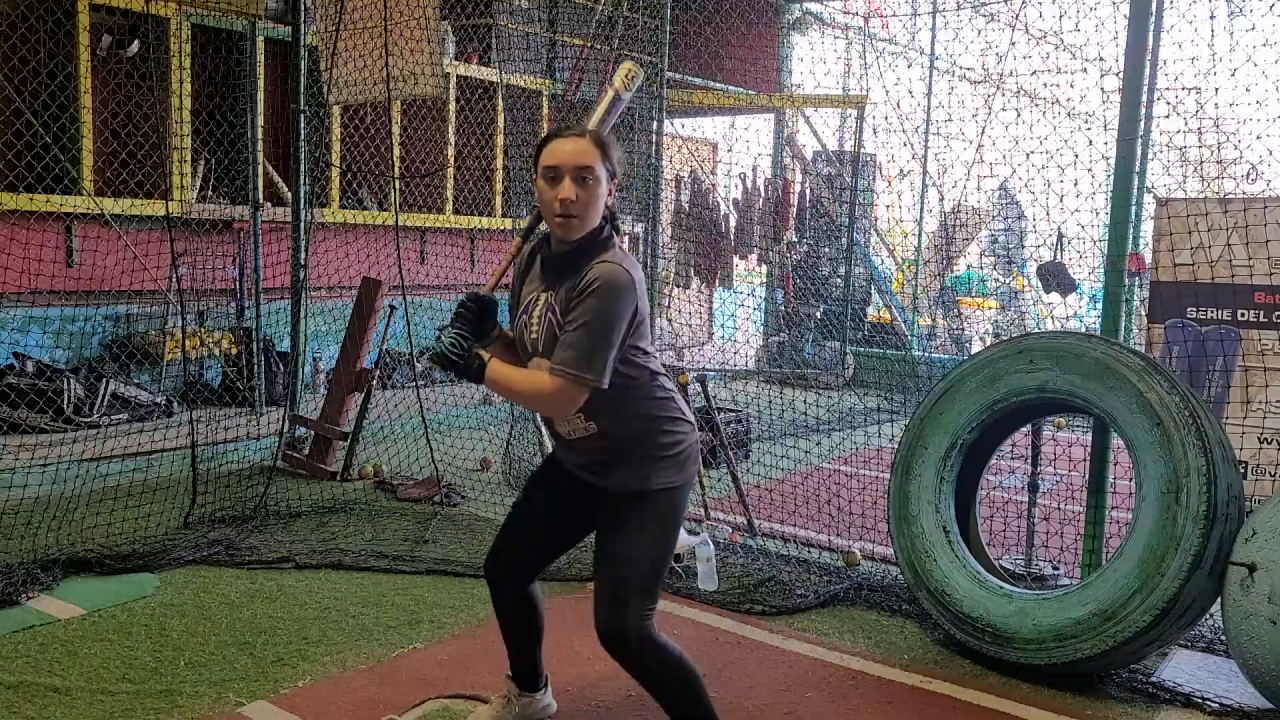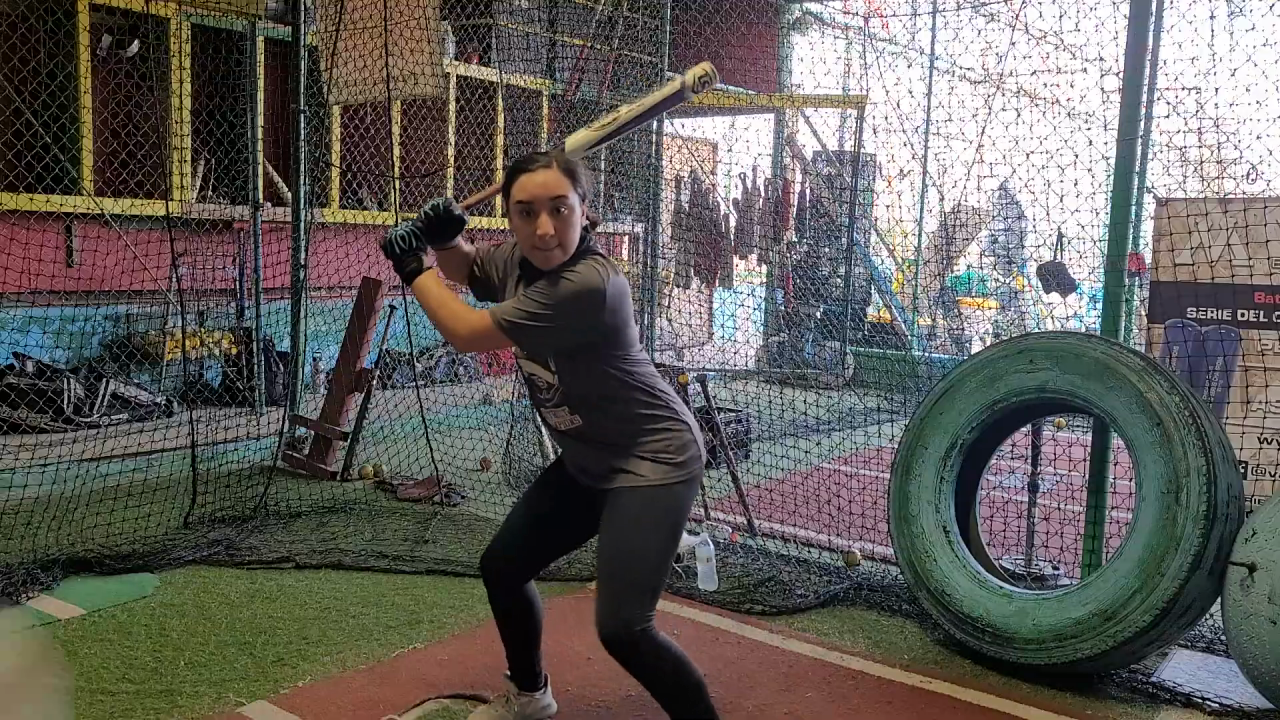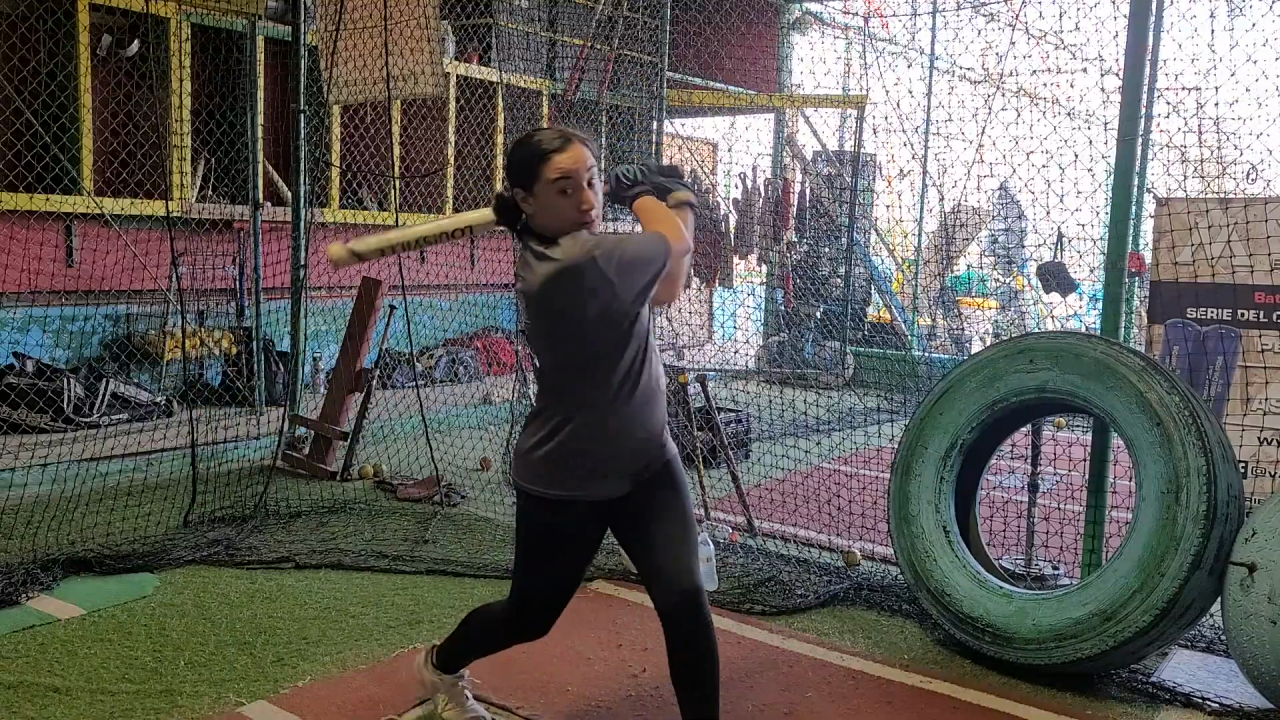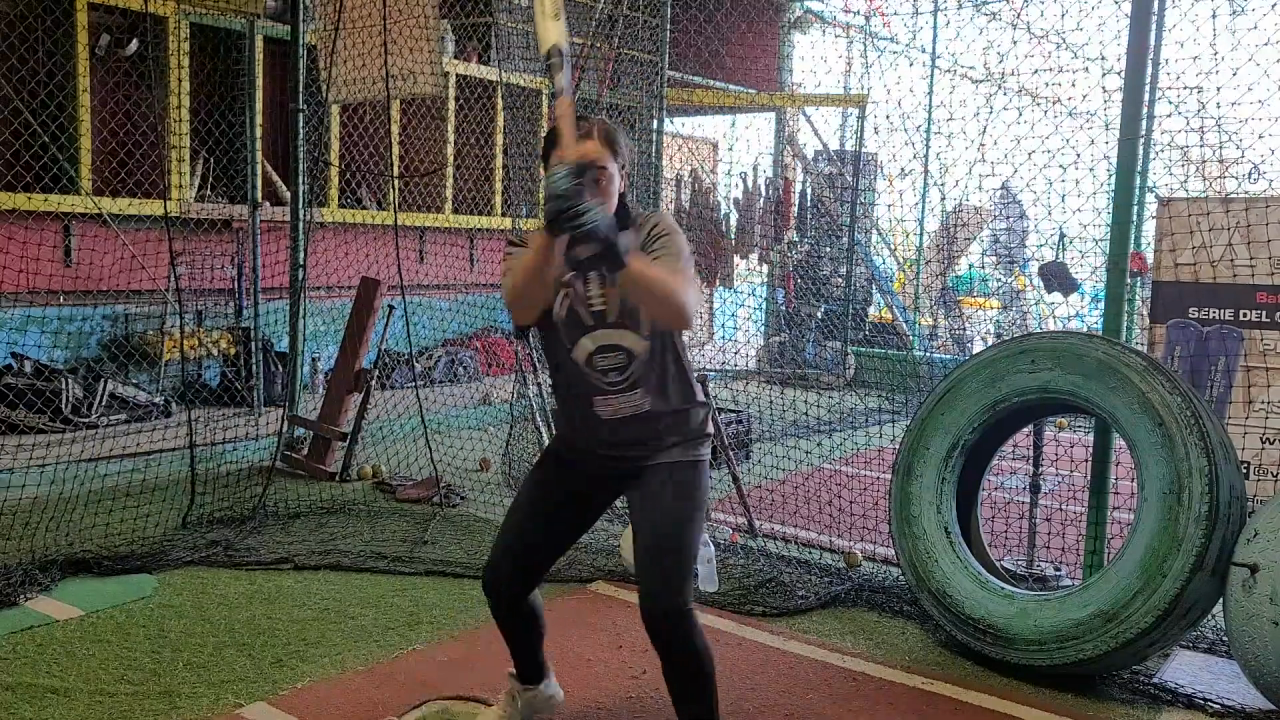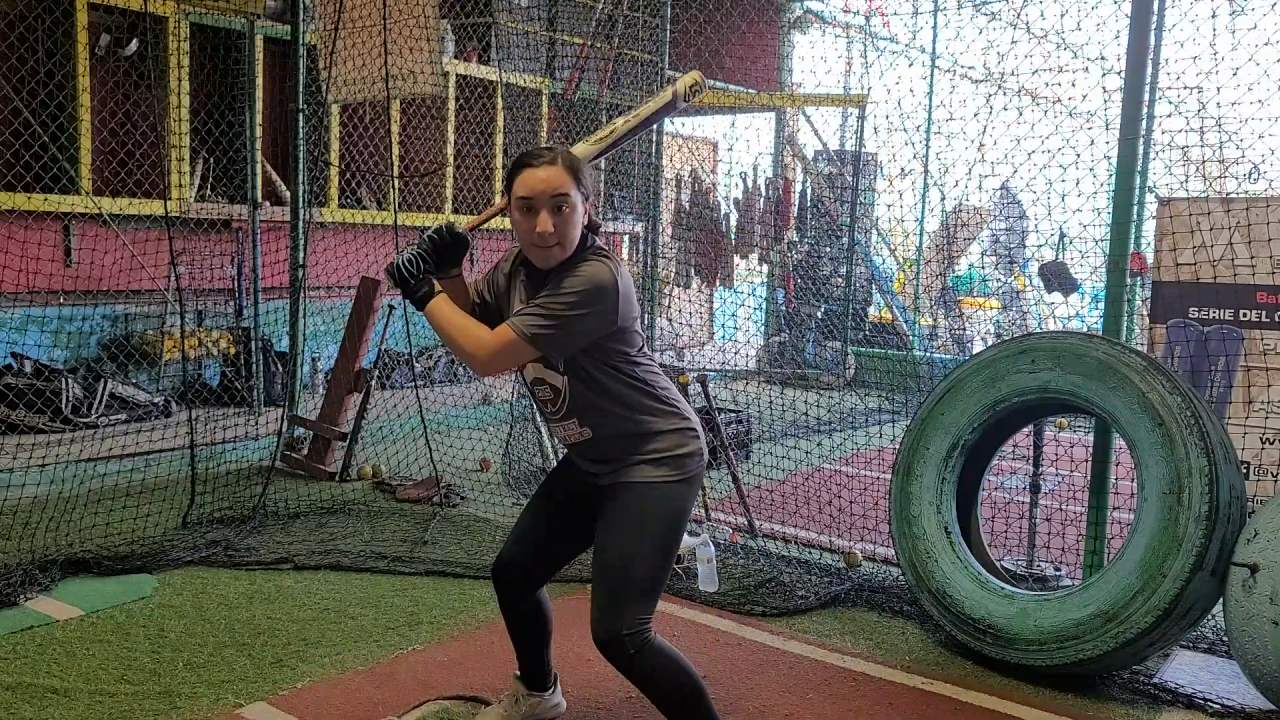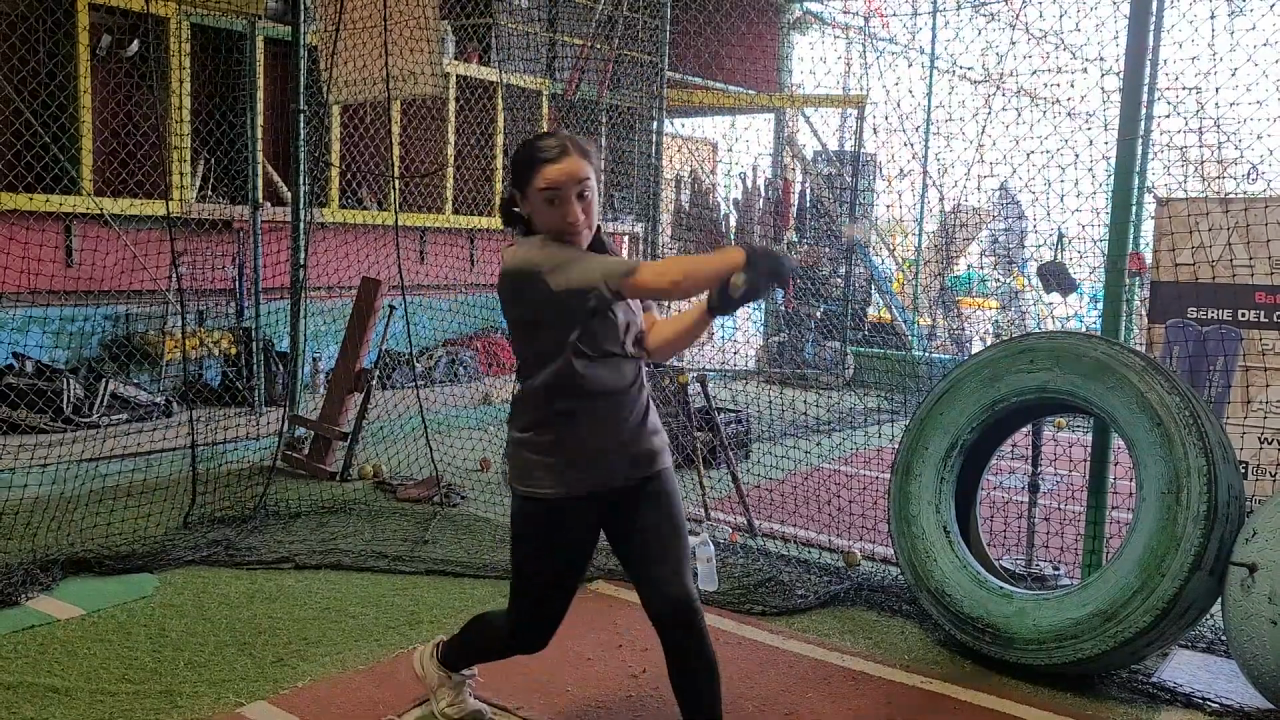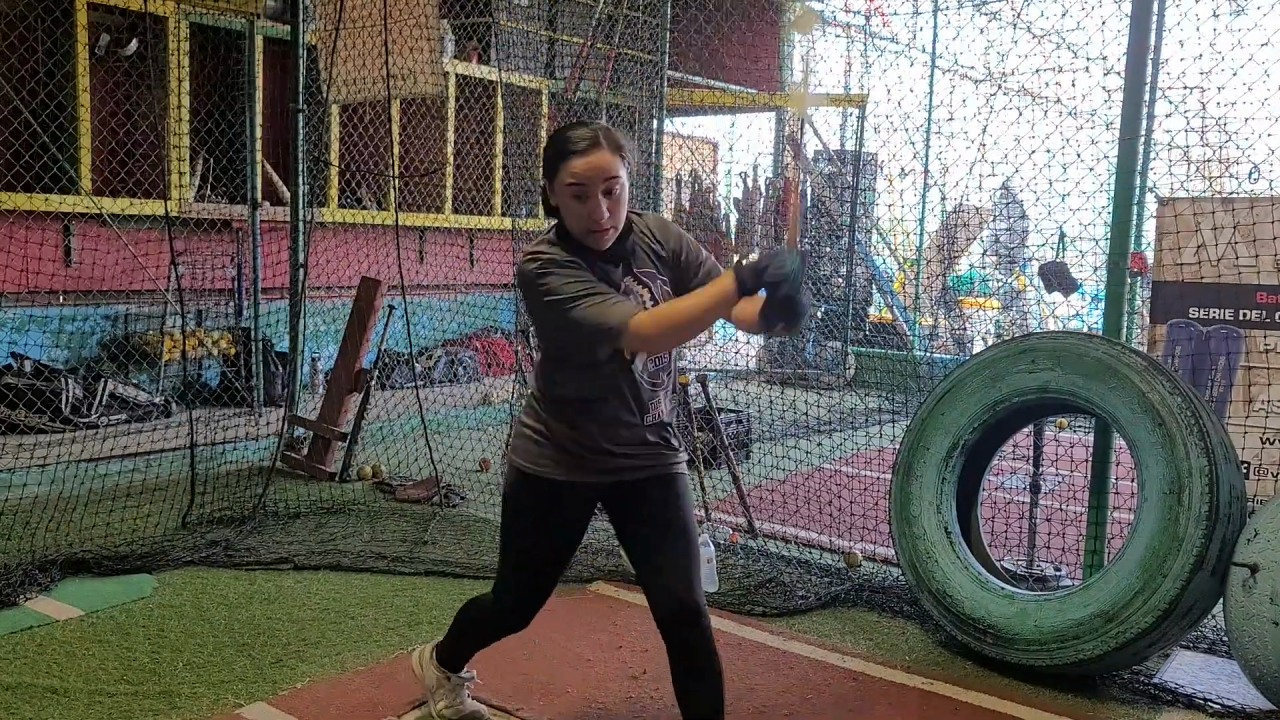
dt=0.7s
person 1, frame 1
left shoulder: (609, 277)
right shoulder: (537, 256)
left elbow: (562, 396)
right elbow: (527, 363)
left wrist: (477, 367)
right wrist: (484, 332)
left hip: (646, 462)
right hip: (578, 457)
left knee: (622, 628)
right knee: (505, 570)
person 1, frame 2
left shoulder: (589, 285)
right shoulder: (526, 262)
left elbow: (467, 332)
right elbow: (474, 277)
left wrist: (413, 263)
right wrist: (443, 240)
left hip: (654, 461)
right hip: (586, 462)
left knee: (621, 628)
right knee: (501, 569)
person 1, frame 3
left shoulder: (568, 249)
right shoulder: (581, 259)
left elbow: (658, 290)
right elbow: (673, 243)
left wrist: (667, 200)
right wrist: (647, 194)
left hip: (643, 453)
right hip: (564, 477)
left knee: (684, 600)
right knee: (530, 615)
right ankle: (440, 667)
person 1, frame 4
left shoulder: (655, 233)
right shoulder: (536, 245)
left elbow: (682, 311)
right elbow: (522, 309)
left wrist: (617, 245)
right wrist: (555, 224)
left hip: (667, 445)
right hip: (581, 446)
left knee: (665, 608)
right knee: (506, 576)
person 1, frame 5
left shoulder: (596, 280)
right shoulder: (519, 265)
left elbow: (486, 355)
right elbow: (475, 313)
left wrist: (422, 290)
right wrist: (447, 269)
left hip: (654, 462)
right hip: (592, 461)
left knee: (619, 634)
right knee: (512, 573)
person 1, frame 6
left shoulder: (595, 257)
right shoulder: (527, 264)
left elbow: (655, 340)
right elbow: (652, 280)
left wrist: (724, 297)
right wrist: (745, 262)
left hip: (637, 462)
right hip: (553, 477)
left knee: (677, 607)
right knee: (532, 626)
right ankle: (443, 660)
person 1, frame 7
left shoulder: (654, 235)
right shoulder: (543, 267)
left elbow: (736, 303)
right elbow: (640, 333)
left wrist: (769, 302)
right wrist: (744, 278)
left hip: (649, 454)
right hip: (557, 462)
left knee: (682, 609)
right knee: (513, 603)
right ankle: (442, 661)
